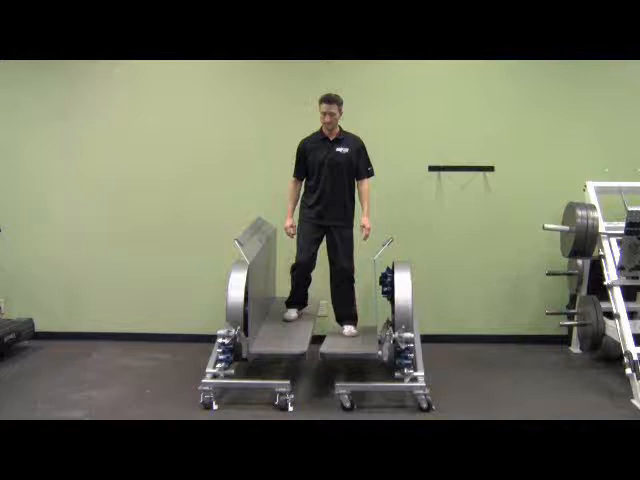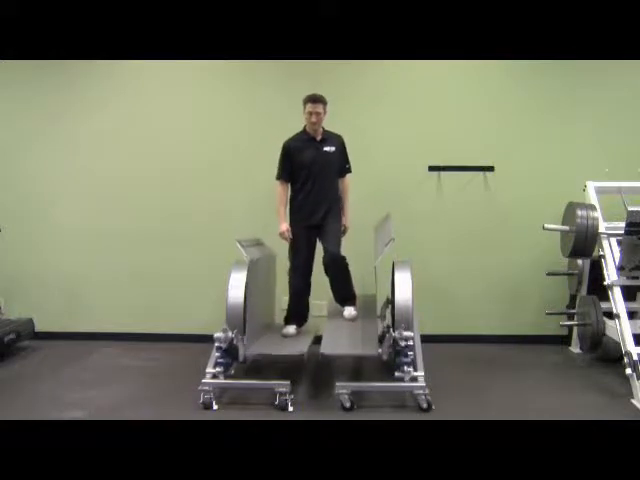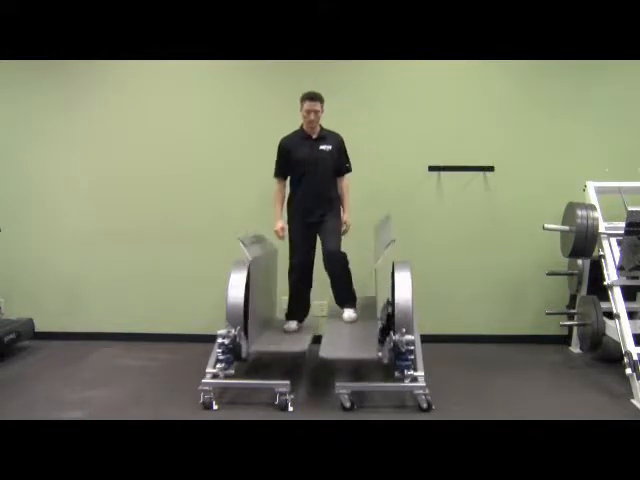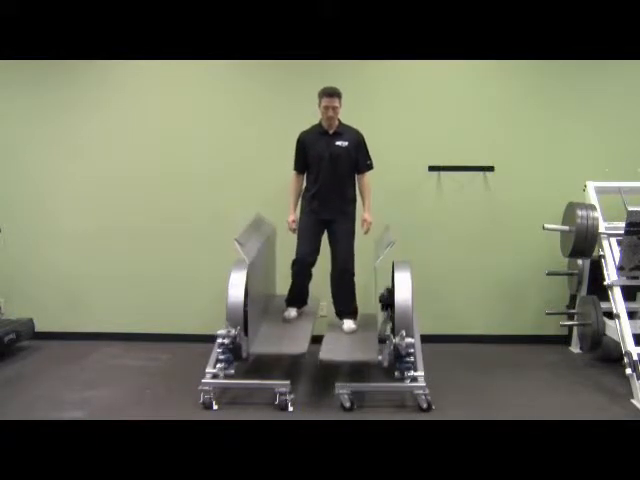
dt=1s
person 1, frame 1
left shoulder: (354, 144)
right shoulder: (307, 144)
left elbow: (363, 181)
right elbow: (296, 181)
left wrist: (365, 215)
right wrist: (289, 215)
left hip: (341, 218)
right hip: (311, 216)
left knee: (343, 269)
right knee: (303, 262)
left ankle: (347, 319)
right ankle: (295, 304)
person 1, frame 2
left shoulder: (337, 142)
right shoulder: (291, 145)
left elbow: (342, 179)
right elbow: (283, 184)
left wrist: (345, 213)
right wrist: (282, 220)
left hip: (330, 215)
right hip: (301, 218)
left knee: (333, 257)
right knee: (299, 268)
left ankle: (348, 302)
right ankle: (295, 319)
person 1, frame 3
left shoulder: (335, 141)
right shoulder: (288, 143)
left elbow: (341, 179)
right elbow: (280, 182)
left wrist: (345, 212)
right wrist: (278, 218)
left hip: (328, 212)
right hip: (300, 215)
left knee: (333, 254)
right knee: (299, 265)
left ankle: (348, 304)
right ankle: (295, 315)
person 1, frame 4
left shoulder: (354, 137)
right shoulder: (306, 138)
left elbow: (363, 175)
right elbow: (298, 175)
left wrist: (367, 210)
right wrist: (293, 210)
left hip: (343, 212)
right hip: (312, 210)
left knee: (343, 264)
right knee: (303, 259)
left ankle: (347, 314)
right ankle: (295, 303)
